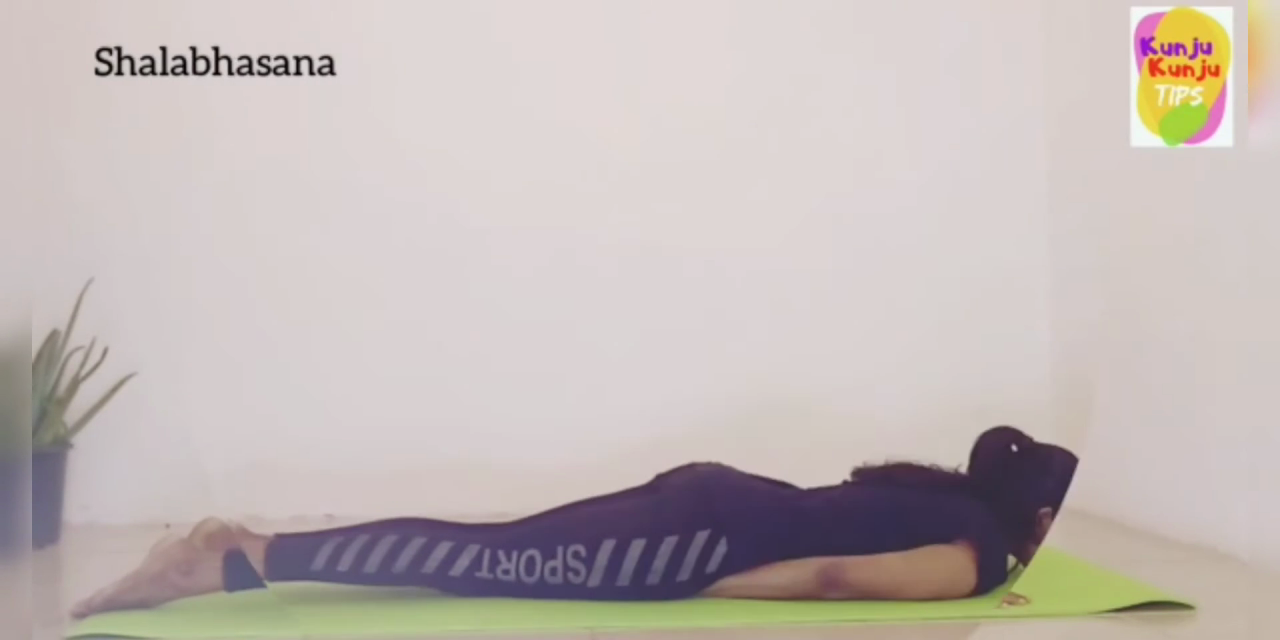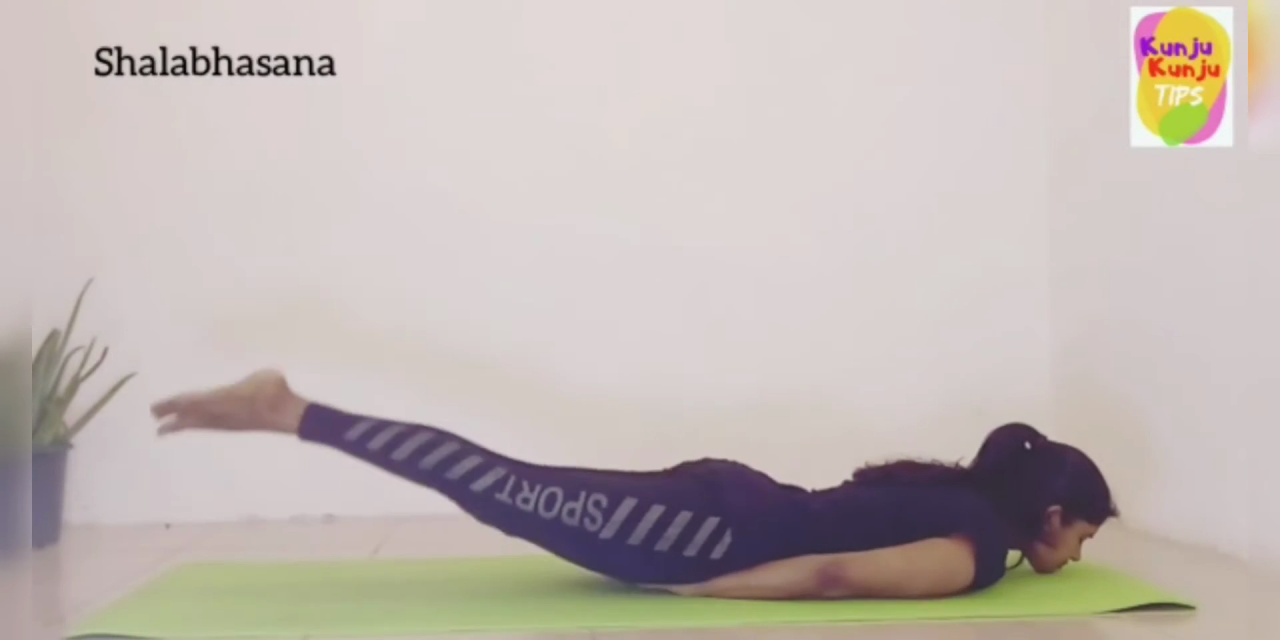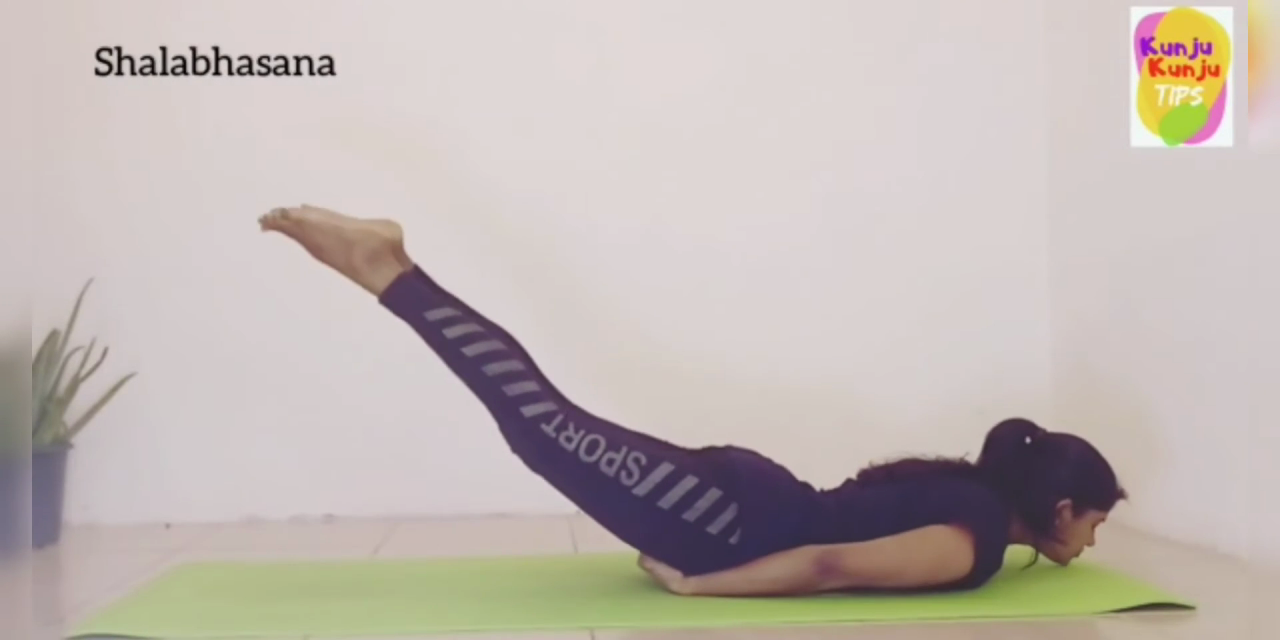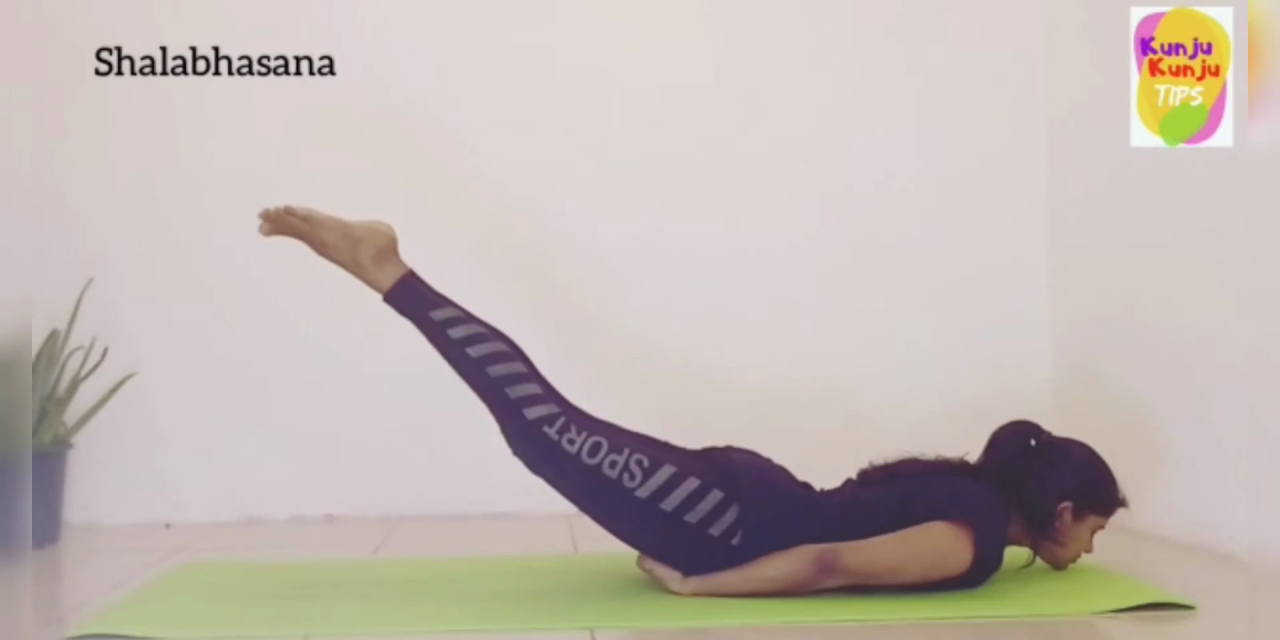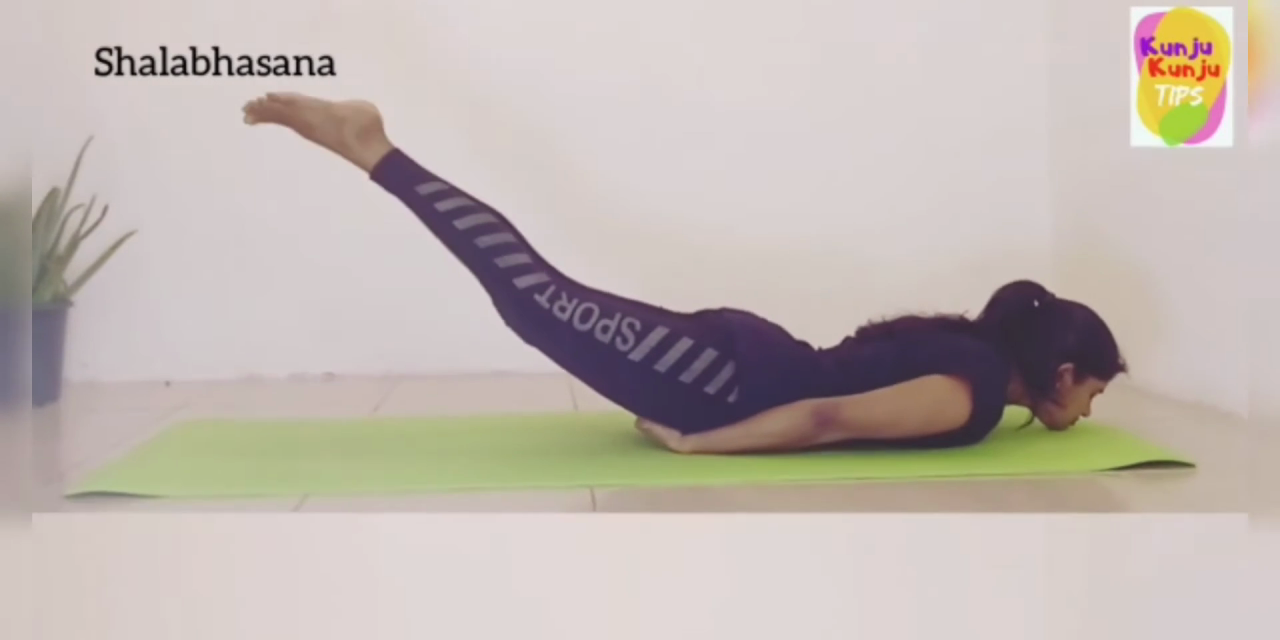
dt=0.5s
person 1, frame 1
left shoulder: (953, 498)
right shoulder: (970, 556)
right elbow: (833, 572)
right wrist: (712, 593)
left hip: (705, 504)
right hip: (701, 542)
left knee: (476, 546)
right knee: (478, 560)
left ankle: (243, 544)
right ankle: (230, 561)
person 1, frame 2
left shoulder: (965, 492)
right shoulder: (975, 553)
right elbow: (836, 574)
right wrist: (704, 593)
left hip: (722, 499)
right hip: (718, 531)
left knee: (508, 491)
right knee: (507, 492)
left ankle: (292, 410)
right ankle: (289, 414)
person 1, frame 3
left shoulder: (971, 492)
right shoulder: (973, 545)
right elbow: (829, 567)
right wrist: (694, 584)
left hip: (739, 494)
right hip: (730, 522)
left knee: (551, 424)
right knee: (542, 423)
left ankle: (390, 269)
right ankle: (386, 275)
person 1, frame 4
left shoulder: (971, 490)
right shoulder: (975, 542)
right elbow: (828, 566)
right wrist: (694, 585)
left hip: (742, 496)
right hip: (732, 524)
left knee: (554, 427)
right knee: (545, 427)
left ankle: (388, 270)
right ankle: (387, 274)
person 1, frame 5
left shoulder: (966, 344)
right shoulder: (970, 397)
right elbow: (827, 420)
right wrist: (692, 443)
left hip: (740, 357)
right hip: (734, 385)
left knee: (543, 297)
right knee: (534, 294)
left ankle: (370, 146)
right ankle: (370, 147)
